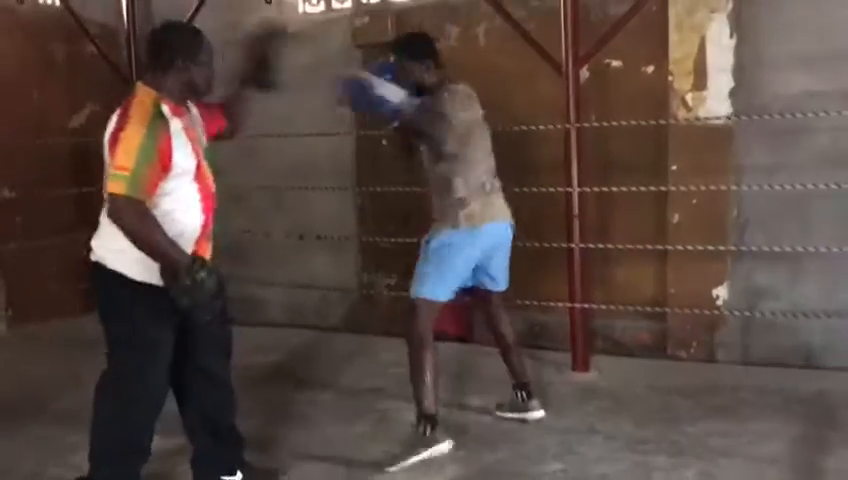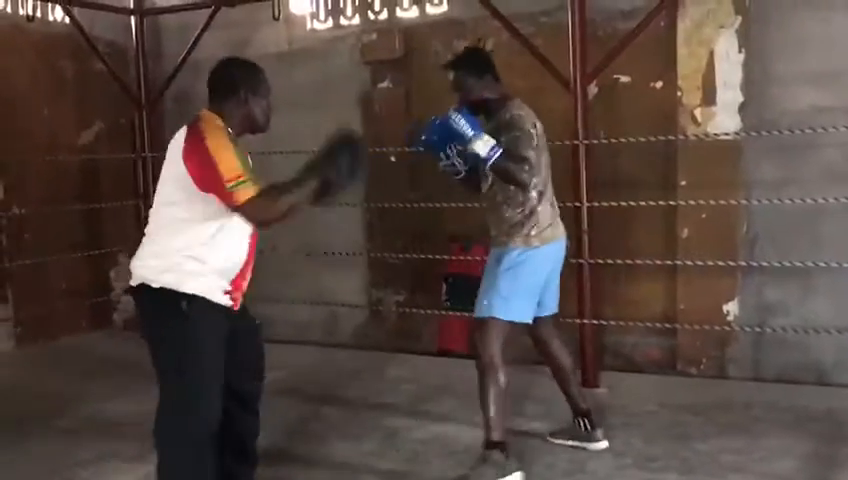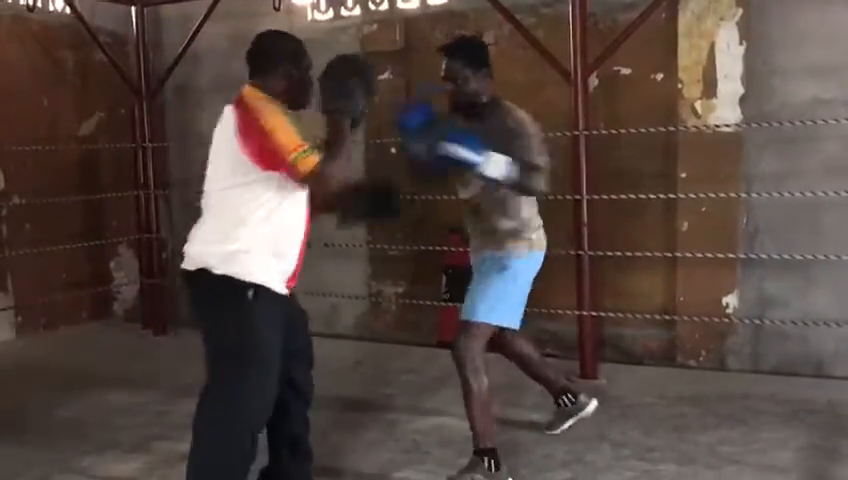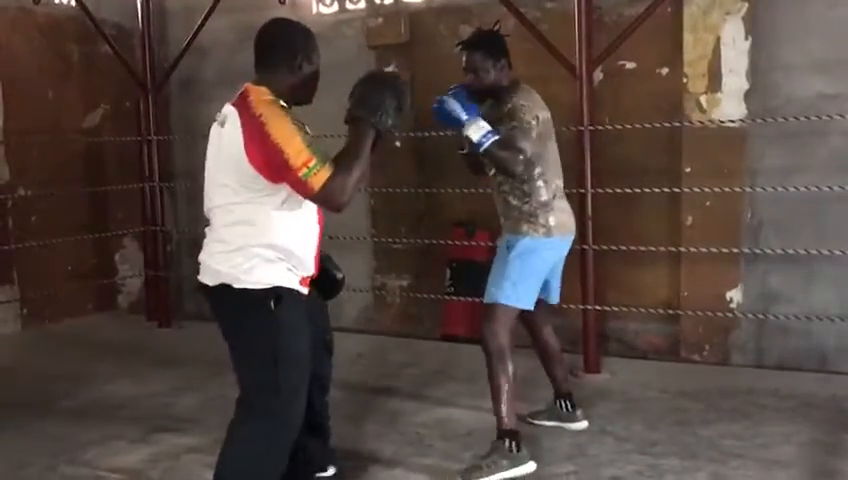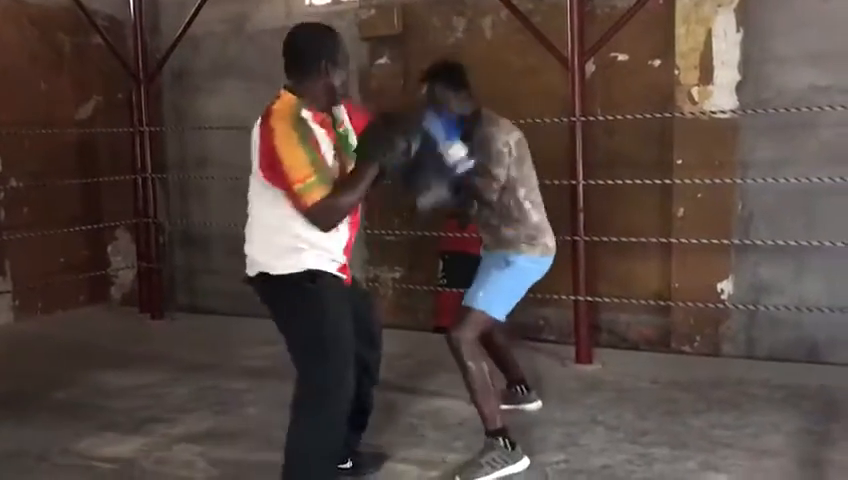
dt=0.7s
person 1, frame 1
left shoulder: (183, 111)
right shoulder: (143, 119)
left elbow: (225, 123)
right elbow: (122, 206)
left wrist: (248, 76)
right wrist: (179, 263)
left hip: (177, 272)
right hip: (136, 278)
left knee: (206, 369)
right knee: (135, 388)
person 1, frame 2
left shoulder: (213, 137)
right shoulder: (210, 137)
left elbow: (246, 206)
right elbow: (260, 210)
left wrist: (305, 183)
right wrist: (313, 180)
left hip: (209, 291)
right hip: (178, 292)
left knee: (241, 383)
right knee: (193, 407)
person 1, frame 3
left shoulder: (253, 116)
right shoulder: (261, 116)
left elbow: (302, 189)
right elbow: (324, 177)
right wrist: (344, 117)
left hip: (260, 278)
right hip: (232, 280)
left knee: (291, 377)
right knee: (237, 399)
person 1, frame 4
left shoulder: (244, 110)
right shoulder: (267, 117)
right elbow: (335, 193)
left wrist: (316, 230)
right wrist: (366, 127)
left hip: (268, 279)
right hip: (255, 286)
left knee: (302, 371)
right knee: (273, 405)
person 1, frame 5
left shoulder: (331, 113)
right shoulder: (286, 127)
left elbow: (364, 134)
right elbow: (324, 214)
right wrist: (371, 164)
left hip: (318, 268)
right hip: (293, 274)
left knee: (361, 352)
right knee: (327, 382)
person 2, frame 1
left shoulder: (449, 100)
right shoulder: (448, 99)
left elbow: (437, 139)
right elbow: (414, 138)
left wrist: (389, 94)
right wrist: (396, 109)
left hip: (462, 228)
right hip: (495, 221)
left knee: (420, 322)
right knee: (492, 307)
left ankle: (427, 428)
right ankle: (524, 396)
person 2, frame 2
left shoulder: (514, 117)
right shoulder: (501, 120)
left elbow: (523, 176)
right elbow: (483, 183)
left wrist: (476, 140)
right wrist: (451, 155)
left hip: (525, 245)
right hip: (543, 242)
left knee: (487, 340)
right knee: (544, 332)
right ankle: (586, 424)
person 2, frame 3
left shoulder: (510, 121)
right shoulder: (462, 120)
left elbow: (536, 182)
left hip: (514, 250)
right hip: (487, 249)
left knee: (467, 348)
right knee: (502, 335)
right ankle: (570, 397)
person 2, frame 4
left shoulder: (521, 105)
right shoulder: (501, 106)
left elbow: (515, 167)
right elbow: (480, 167)
left wrist: (474, 125)
right wrist: (465, 128)
left hip: (534, 231)
right hip: (549, 229)
left knee: (494, 330)
right knee: (536, 318)
right ankle: (566, 405)
person 2, frame 5
left shoulder: (496, 133)
right shoulder: (468, 132)
left elbow: (491, 196)
right elbow: (473, 195)
left hip: (523, 251)
right hip: (499, 247)
left knee: (462, 338)
right knee: (481, 324)
left ankle: (502, 446)
right ankle: (519, 390)
